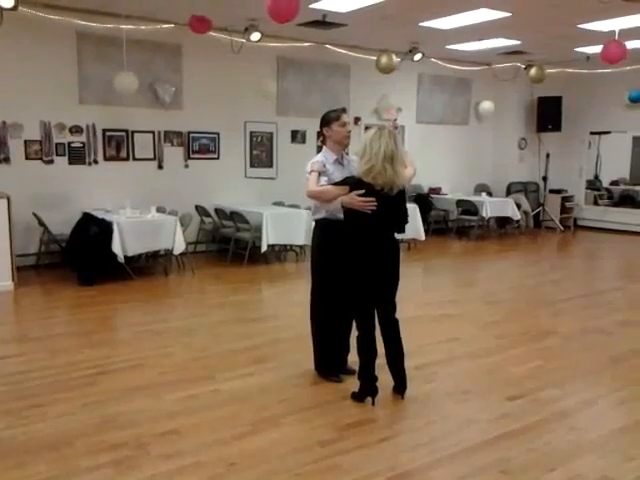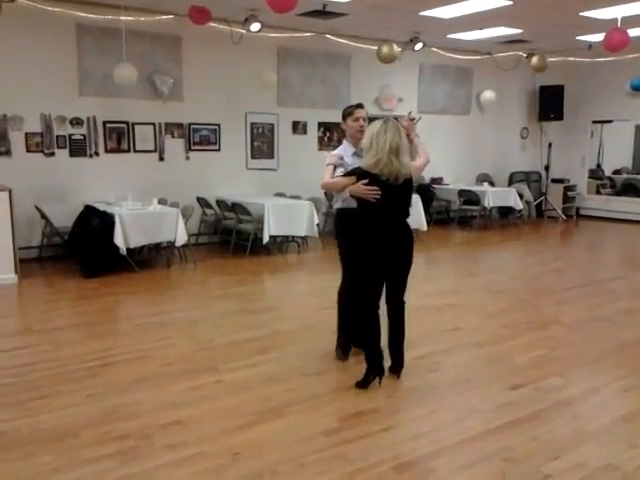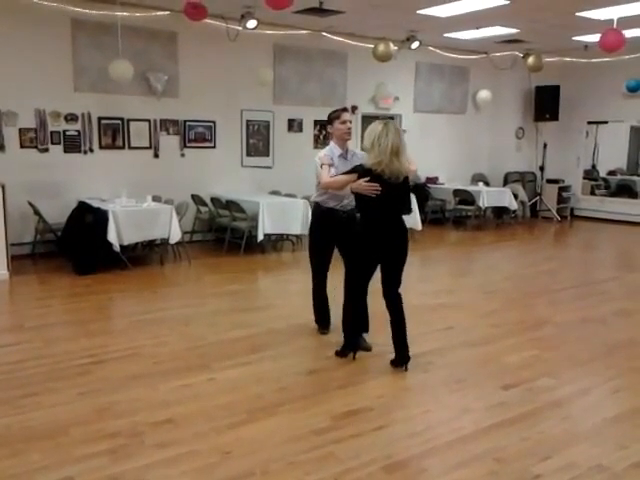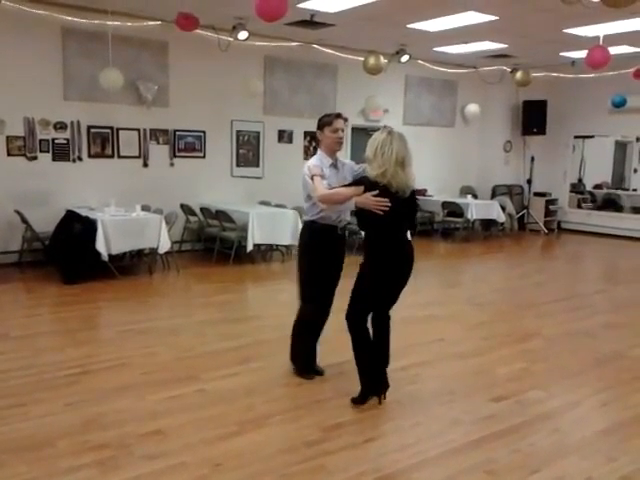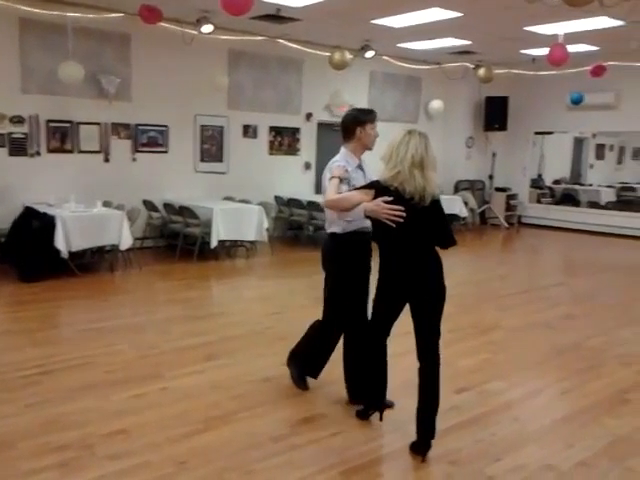
dt=1s
person 1, frame 1
left shoulder: (356, 184)
right shoulder: (398, 183)
left elbow: (313, 192)
right elbow: (411, 167)
left wrist: (315, 170)
right wrist: (394, 143)
left hip: (362, 260)
right hip: (388, 257)
left knee: (365, 321)
right knee: (388, 317)
left ankle: (367, 385)
right ankle: (400, 381)
person 1, frame 2
left shoulder: (363, 173)
right shoulder: (407, 172)
left elbow: (327, 185)
right elbow: (425, 157)
left wrist: (332, 164)
right wrist: (412, 133)
left hip: (373, 245)
right hip: (401, 243)
left knee: (368, 304)
right knee: (396, 301)
left ankle: (374, 366)
right ankle: (397, 363)
person 1, frame 3
left shoulder: (364, 171)
right shoulder: (402, 172)
left elbow: (327, 183)
left wrist: (325, 165)
left hip: (371, 238)
right hip: (397, 237)
left knee: (356, 289)
right knee: (392, 294)
left ankle: (350, 344)
right ankle: (402, 354)
person 1, frame 4
left shoulder: (370, 183)
right shoulder: (406, 185)
left elbow: (324, 196)
left wrist: (316, 175)
left hip: (380, 260)
right hip: (403, 258)
left knee: (356, 317)
right knee: (381, 315)
left ankle: (369, 385)
right ankle: (378, 379)
person 1, frame 5
left shoulder: (382, 189)
right shoulder: (430, 195)
left elbow: (331, 202)
right elbow: (445, 239)
left wrist: (336, 177)
left hip: (394, 277)
right hip: (429, 277)
left knee: (376, 336)
right knee: (428, 352)
left ankle: (372, 402)
right ankle: (424, 436)
person 2, frame 1
left shoulder: (353, 163)
right shoulder: (319, 163)
right elbow: (320, 196)
right wrist: (344, 201)
right hip: (328, 234)
left knee: (347, 299)
right knee: (325, 299)
left ankle: (339, 359)
right ankle: (324, 363)
person 2, frame 2
right shoulder: (338, 156)
right elbow: (327, 185)
right wrist: (351, 190)
right hip: (348, 220)
right knee: (352, 278)
right ankle: (344, 340)
person 2, frame 3
left shoulder: (358, 156)
right shoulder: (324, 156)
right elbow: (327, 183)
right wrist: (353, 187)
left hip: (348, 217)
right hip: (324, 217)
right knee: (319, 272)
left ankle: (356, 331)
right ankle: (323, 321)
person 2, frame 4
left shoulder: (348, 167)
right shoulder: (312, 167)
right elbow: (325, 200)
right wrist: (358, 201)
left hip: (337, 236)
right hip: (316, 236)
left knee: (324, 299)
right knee: (314, 299)
left ankle: (305, 355)
right ankle: (301, 359)
person 2, frame 5
left shoulder: (360, 168)
right shoulder: (339, 168)
left elbow: (371, 201)
right elbow: (335, 207)
right wrist: (367, 208)
left hip: (358, 246)
right hip: (344, 247)
left knee: (354, 318)
right knee: (338, 317)
left ankle: (359, 387)
right ankle: (301, 360)
